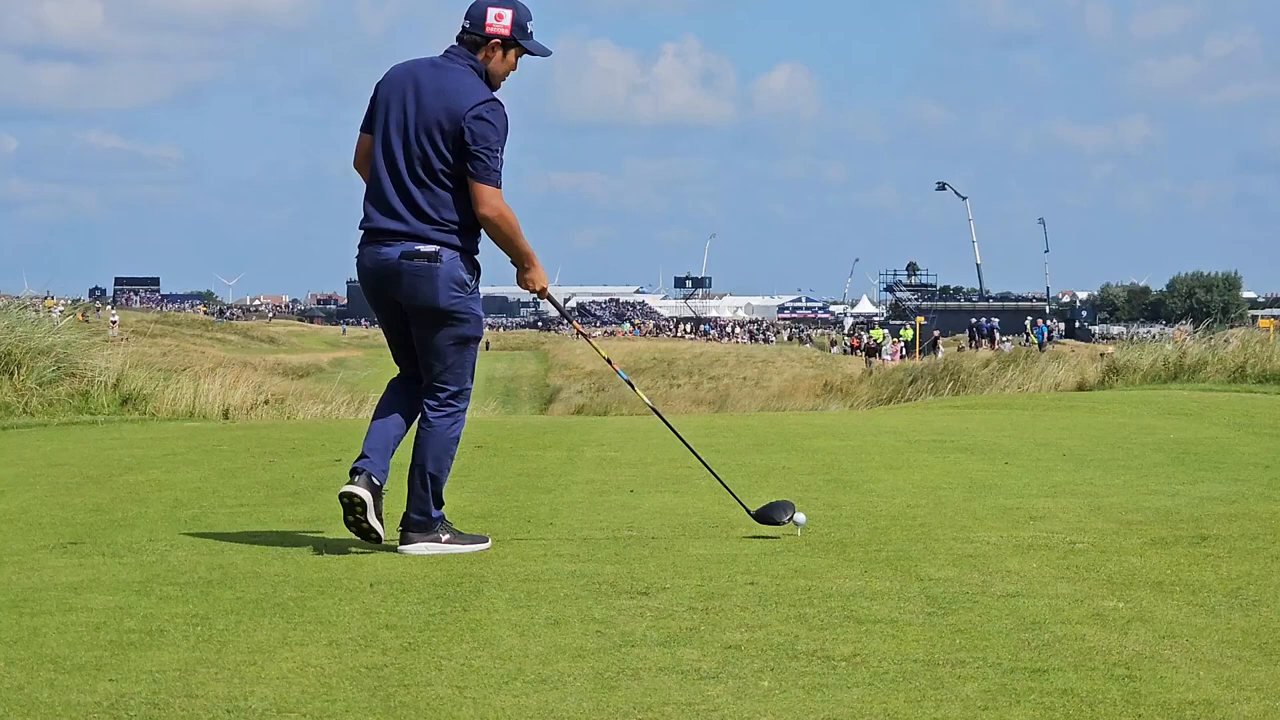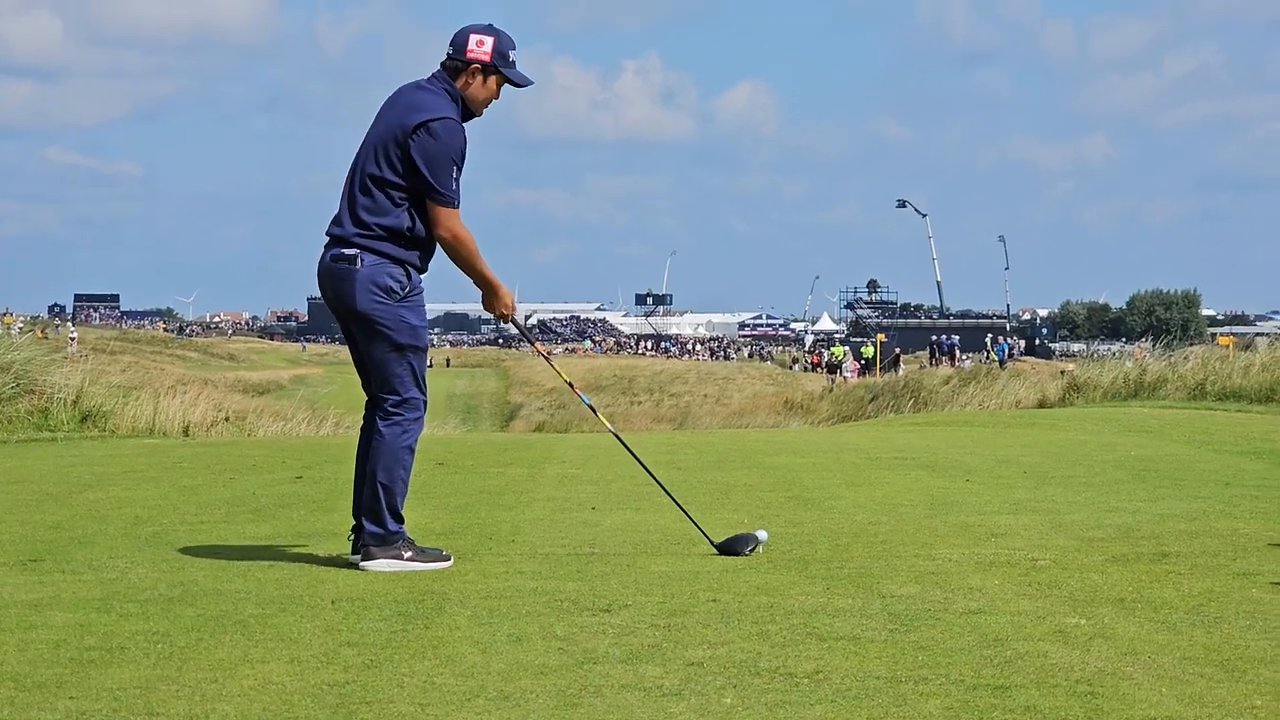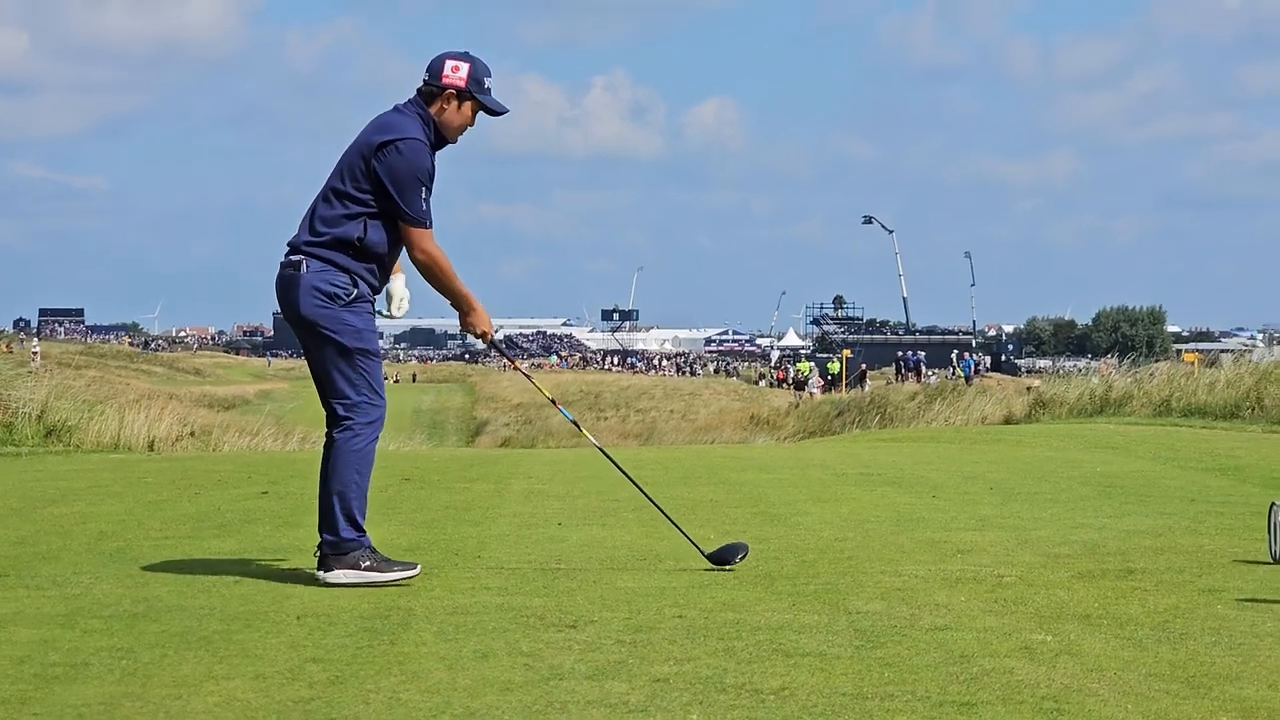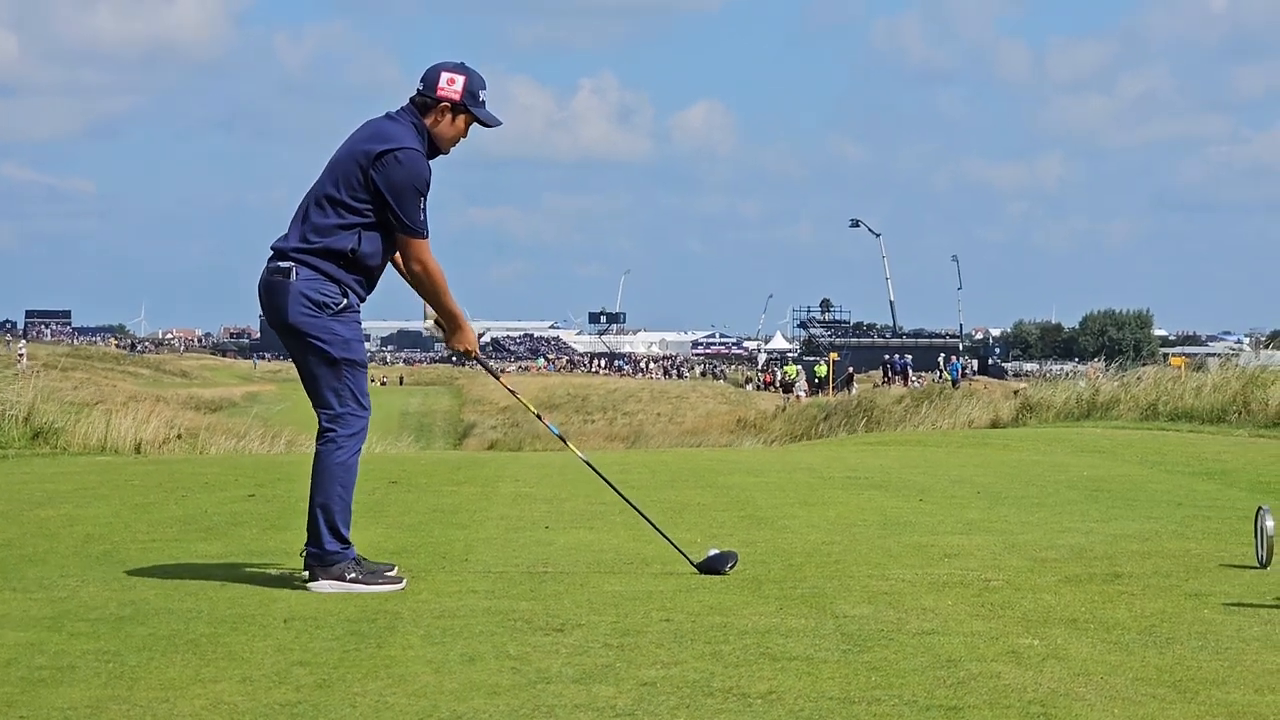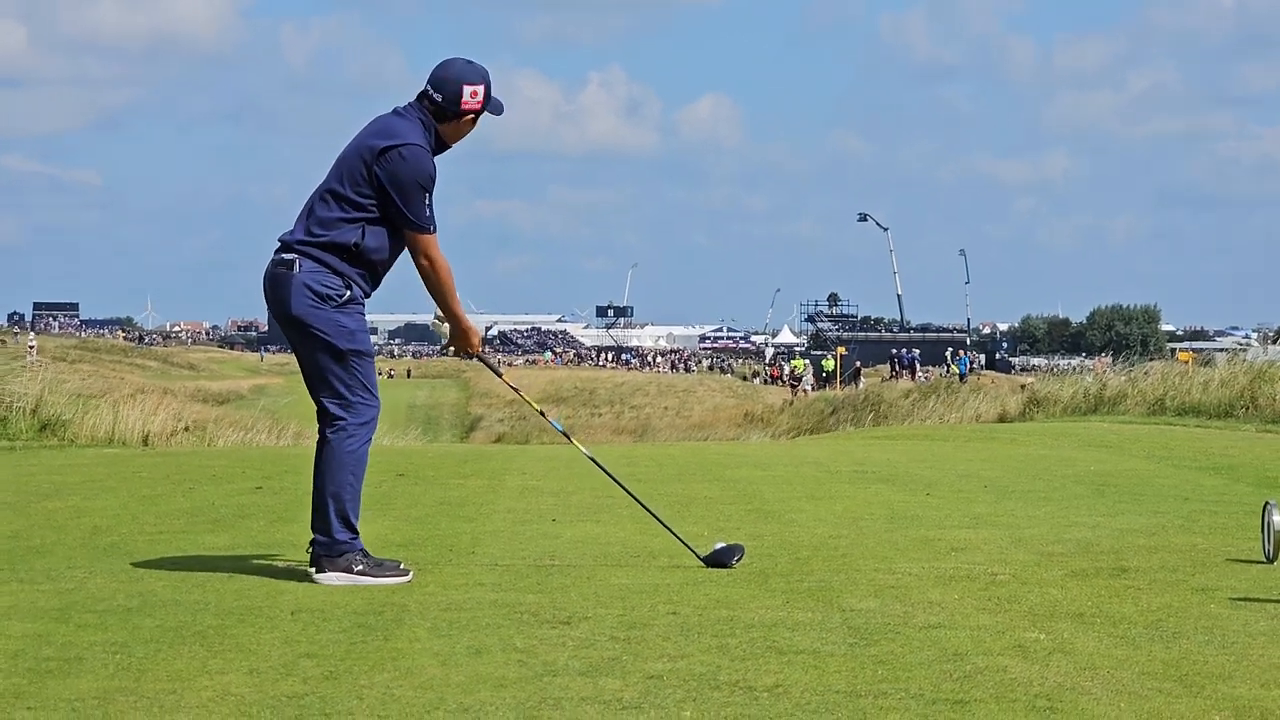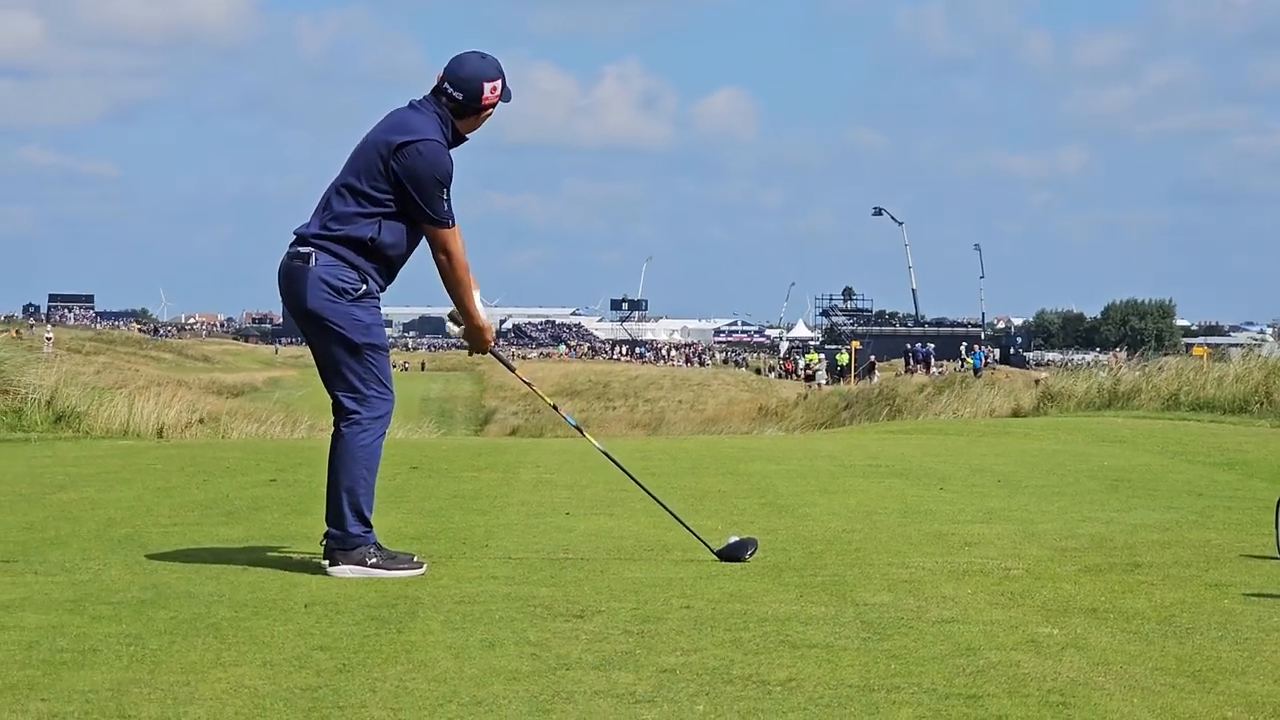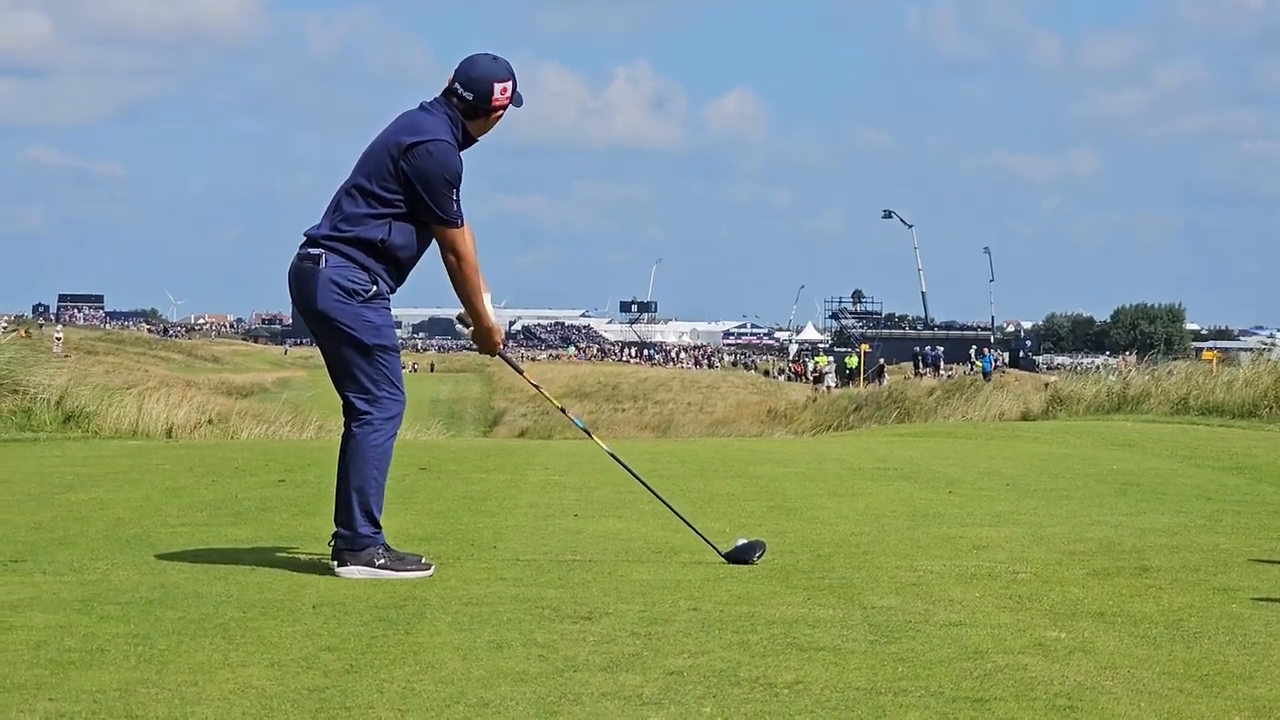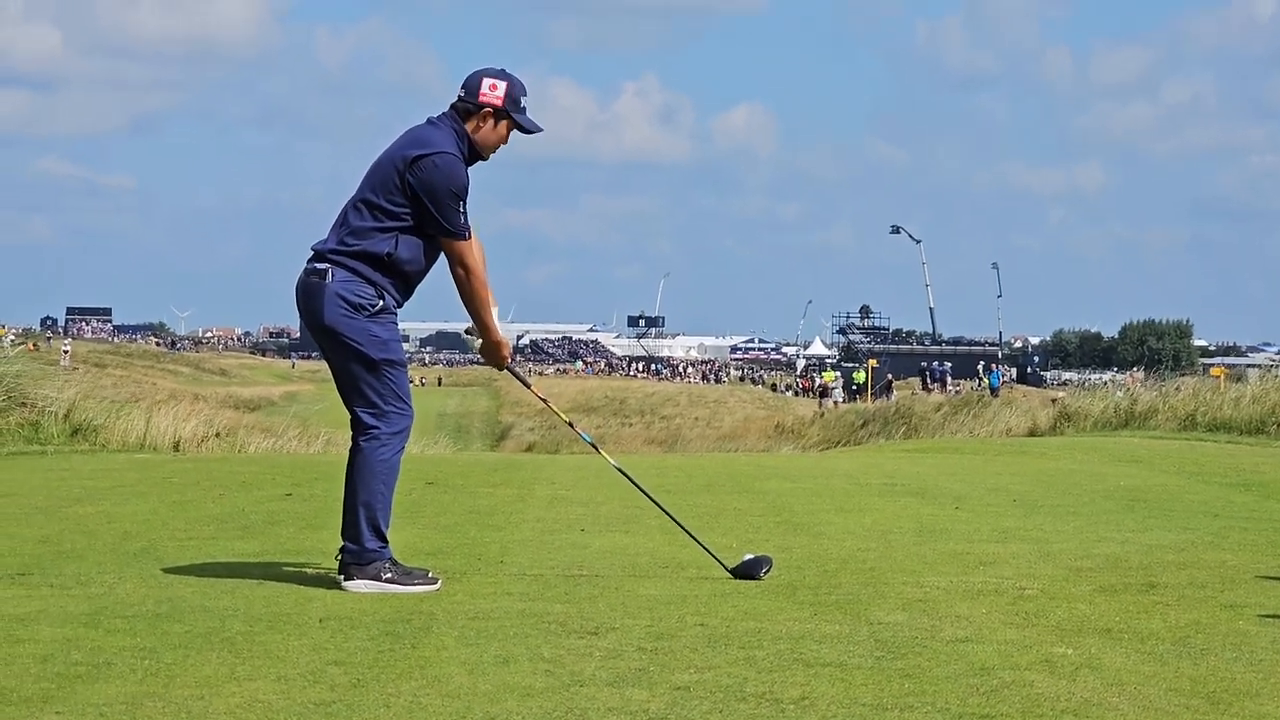
dt=0.4s
person 1, frame 1
left shoulder: (399, 76)
right shoulder: (482, 108)
left elbow: (363, 158)
right elbow: (489, 208)
right wrist: (529, 263)
left hip: (378, 254)
right hip: (437, 263)
left knee: (414, 379)
right knee: (447, 393)
left ankle: (364, 480)
right ankle: (423, 525)
person 1, frame 2
left shoulder: (410, 97)
right shoulder: (440, 125)
right elbow: (447, 228)
right wrist: (492, 288)
left hip: (346, 267)
right hip: (379, 275)
left knee: (386, 403)
right knee: (404, 406)
left ankle: (369, 533)
right ankle: (385, 541)
person 1, frame 3
left shoulder: (397, 129)
right shoulder: (406, 146)
right elbow: (422, 249)
left wrist: (392, 278)
right wrist: (469, 307)
left hip: (314, 282)
right hip: (331, 285)
left knee: (350, 414)
right knee: (362, 411)
left ankle: (337, 548)
right ankle: (346, 550)
person 1, frame 4
left shoulder: (386, 133)
right shoulder: (403, 155)
left elbow: (399, 248)
right elbow: (420, 259)
left wrist: (433, 304)
right wrist: (458, 324)
left hip: (295, 287)
right hip: (318, 293)
left knee: (341, 421)
right knee: (346, 421)
left ankle: (326, 551)
right ankle: (332, 562)
person 1, frame 5
left shoulder: (398, 130)
right shoulder: (407, 152)
left elbow: (423, 241)
right elbow: (427, 255)
left wrist: (451, 312)
right wrist: (460, 324)
left hip: (301, 281)
right hip: (322, 286)
left knee: (342, 414)
right knee: (354, 413)
left ankle: (330, 545)
right ankle: (339, 553)
person 1, frame 6
left shoulder: (414, 123)
right shoulder: (424, 147)
left elbow: (446, 233)
right elbow: (446, 250)
left wrist: (473, 300)
right wrist: (474, 323)
left hip: (315, 275)
right hip: (338, 280)
left knee: (358, 407)
right knee: (369, 406)
left ankle: (345, 537)
right ankle: (352, 546)
person 1, frame 7
left shoulder: (426, 126)
right shoulder: (434, 147)
left elbow: (458, 227)
right elbow: (456, 250)
left wrist: (483, 303)
right wrist: (483, 325)
left hip: (326, 276)
right hip: (348, 281)
left knee: (368, 408)
right knee: (381, 407)
left ankle: (353, 539)
right ankle: (361, 547)
person 1, frame 8
left shoulder: (435, 142)
right shoulder: (439, 160)
left elbow: (468, 239)
right elbow: (463, 263)
left wrist: (491, 320)
right wrist: (491, 337)
left hip: (333, 290)
right hip: (353, 295)
left knee: (378, 421)
right knee: (388, 421)
left ankle: (360, 552)
right ankle: (367, 560)
